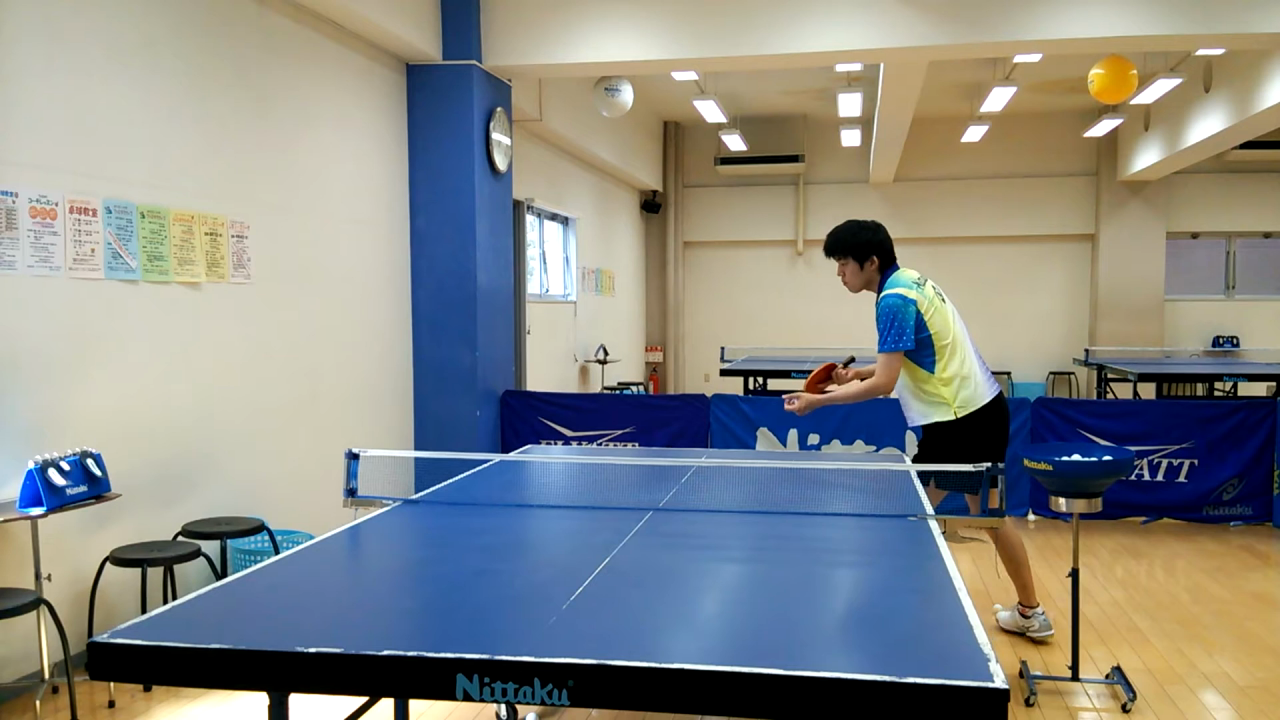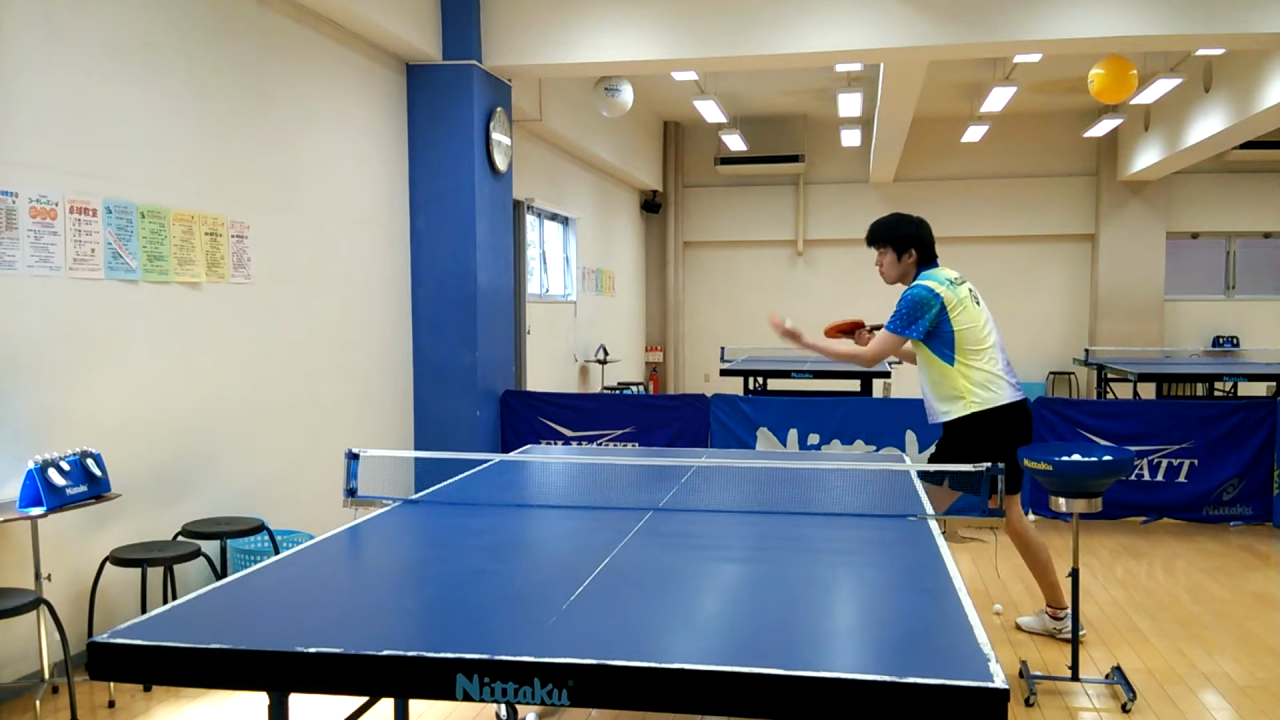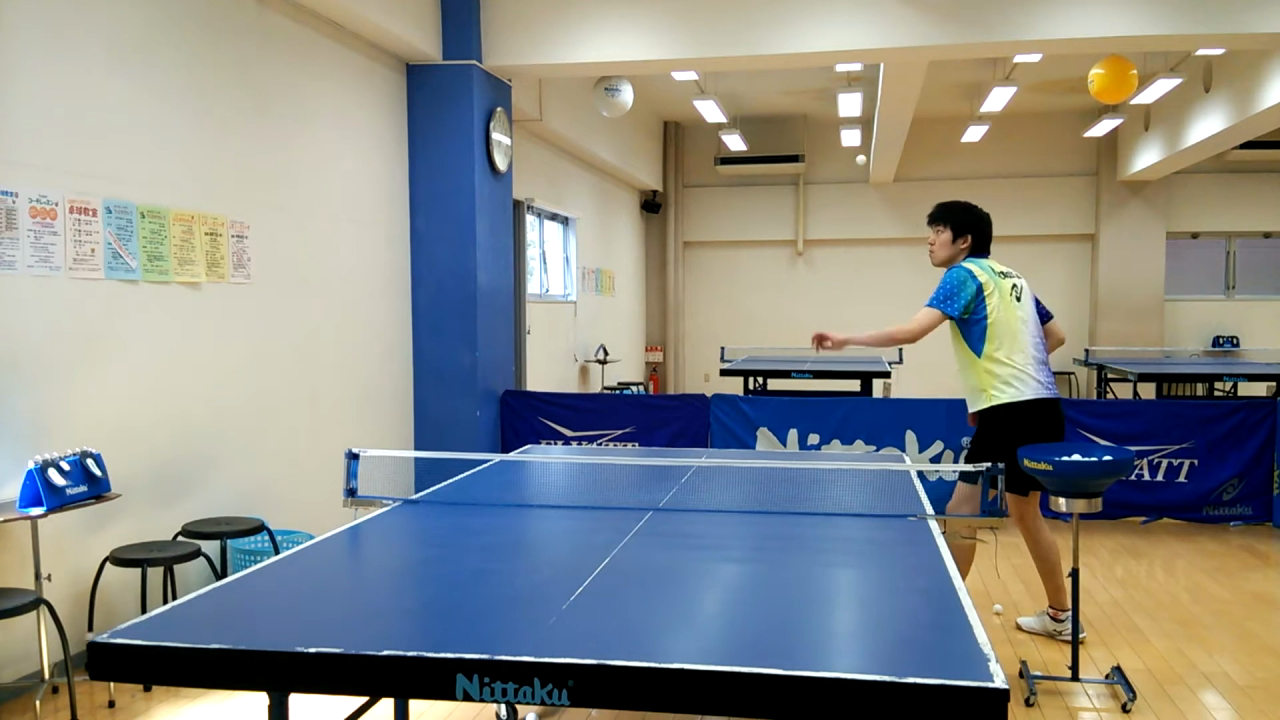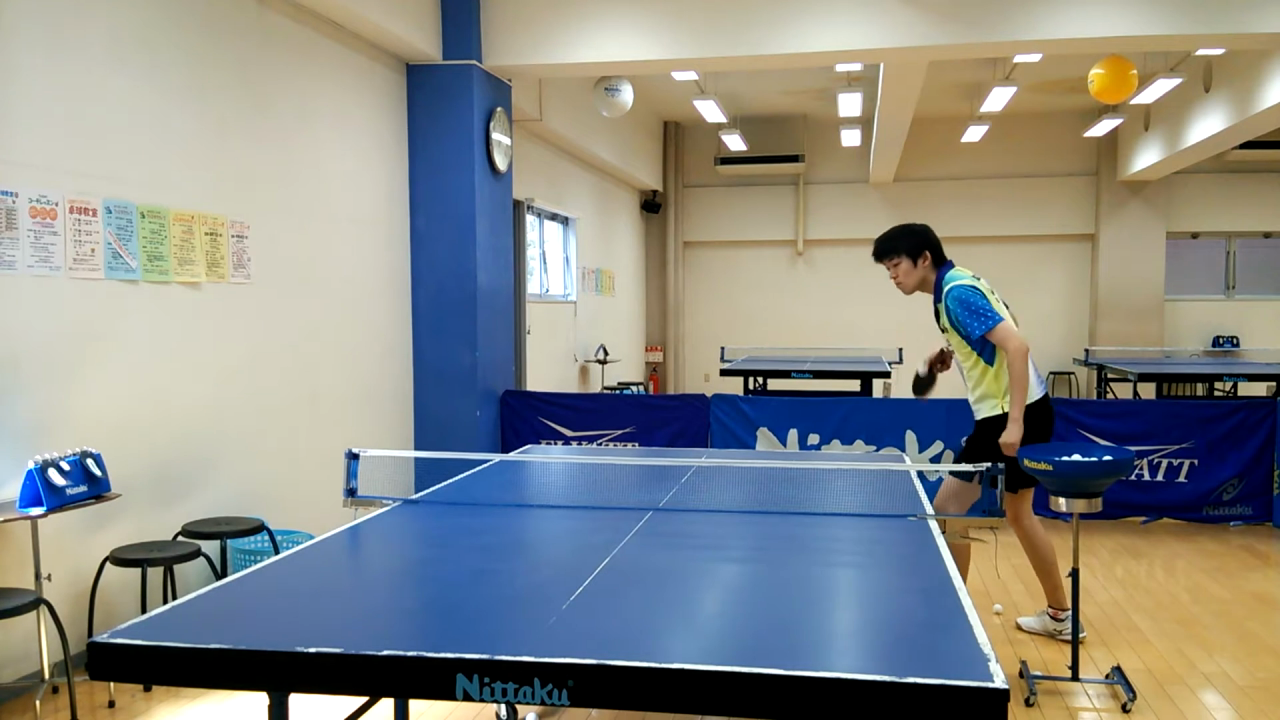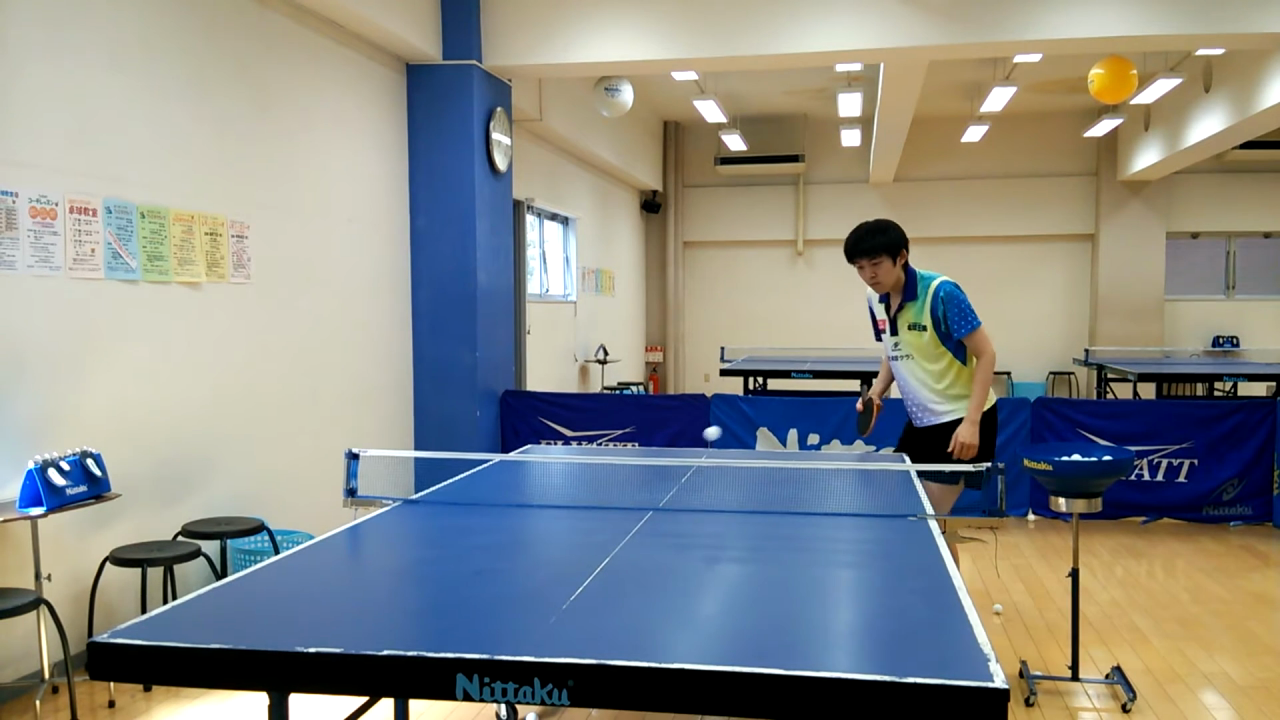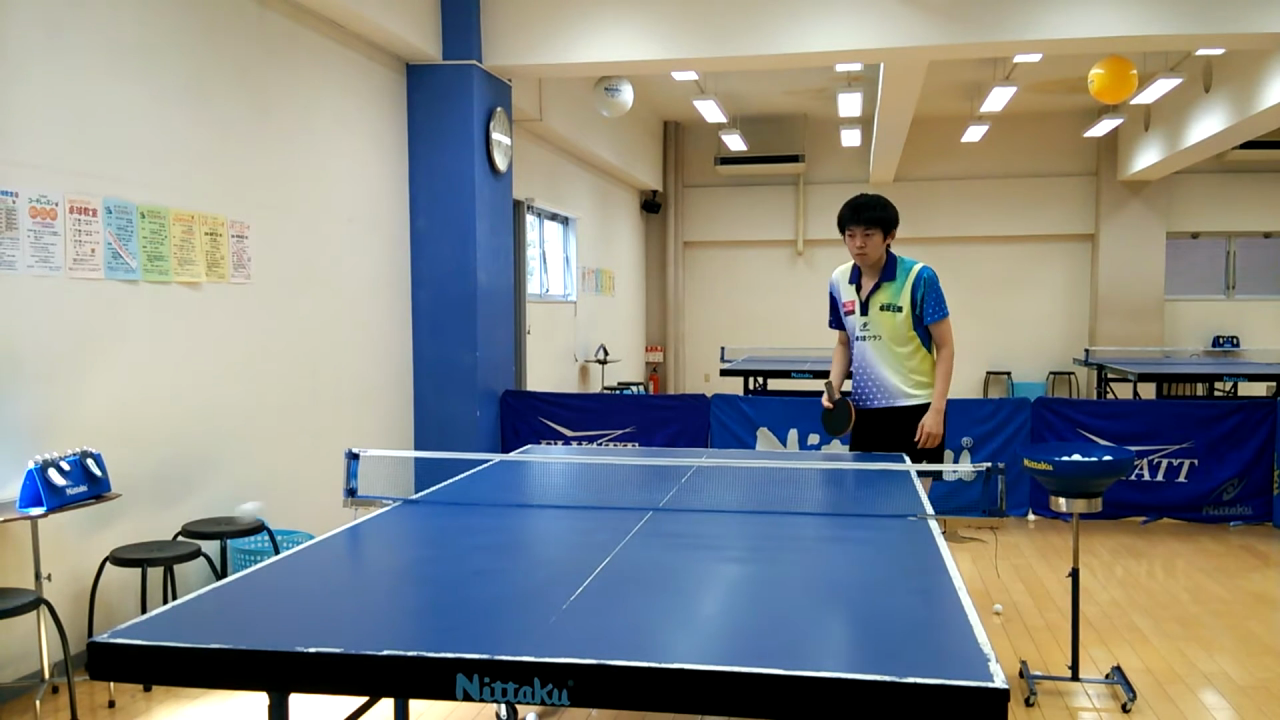
dt=0.4s
person 1, frame 1
left shoulder: (894, 300)
right shoulder: (911, 282)
left elbow: (885, 384)
left wrist: (820, 400)
right wrist: (856, 373)
left hip: (960, 421)
right hip: (985, 409)
right knee: (990, 511)
right ankle: (1030, 612)
person 1, frame 2
left shoulder: (924, 293)
right shoulder: (949, 282)
left elbow: (871, 357)
left wrist: (805, 341)
right wrist: (883, 344)
left hip: (980, 420)
right hip: (1009, 412)
right knee: (1010, 514)
right ankle: (1059, 614)
person 1, frame 3
left shoulder: (964, 275)
right shoulder: (1011, 278)
left elbow: (913, 331)
right elbow: (1056, 336)
left wrist: (846, 339)
left hip: (1009, 413)
right hip: (1043, 408)
left knee: (960, 514)
right knee: (1027, 512)
right ankle: (1061, 615)
person 1, frame 4
left shoulder: (958, 292)
right shoulder: (961, 284)
left elbow: (1018, 346)
left wrist: (1015, 422)
right wrist: (952, 352)
left hip: (1010, 416)
right hip: (1026, 411)
left knee: (947, 511)
right knee: (1019, 512)
right ankle: (1060, 614)
person 1, frame 5
left shoulder: (941, 293)
right shoulder: (876, 298)
left elbow: (985, 355)
left wrist: (972, 424)
right wrist: (876, 392)
left hip: (959, 420)
right hip: (919, 422)
person 1, frame 6
left shoulder: (919, 278)
right shoulder: (839, 282)
left elbow: (945, 347)
left wrist: (937, 409)
right wrist: (834, 388)
left hip: (915, 410)
right hip: (866, 412)
